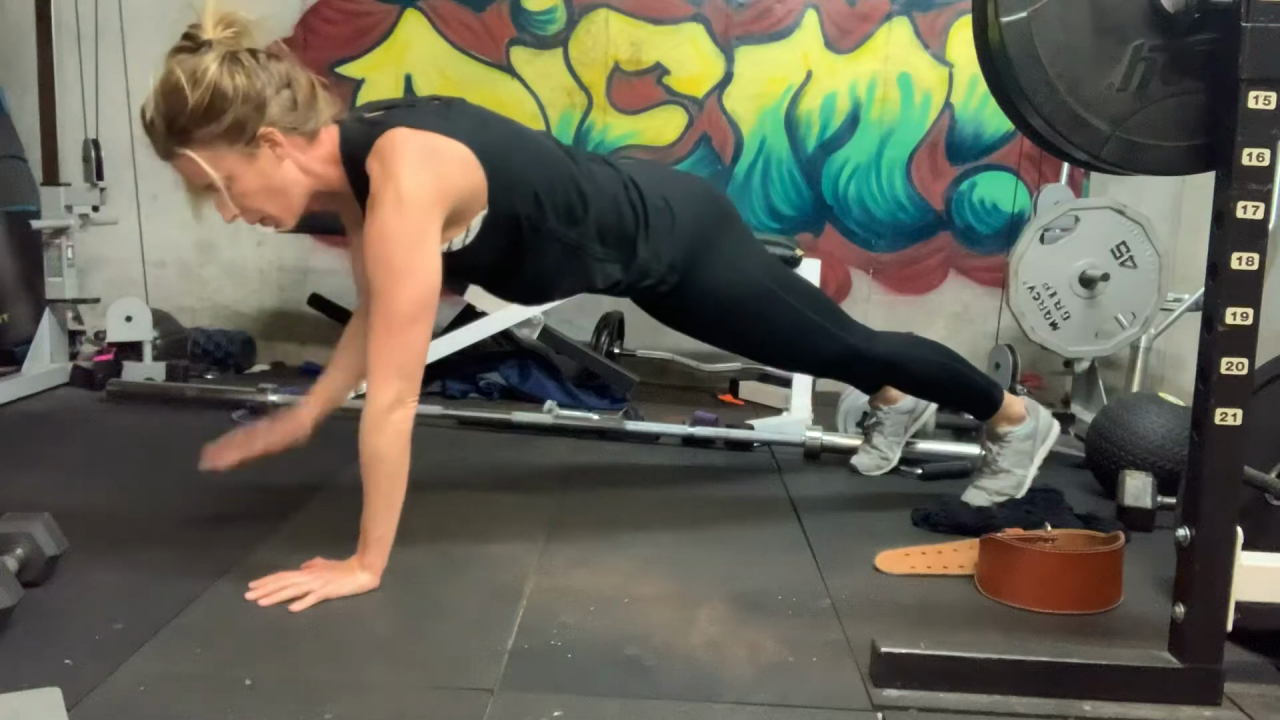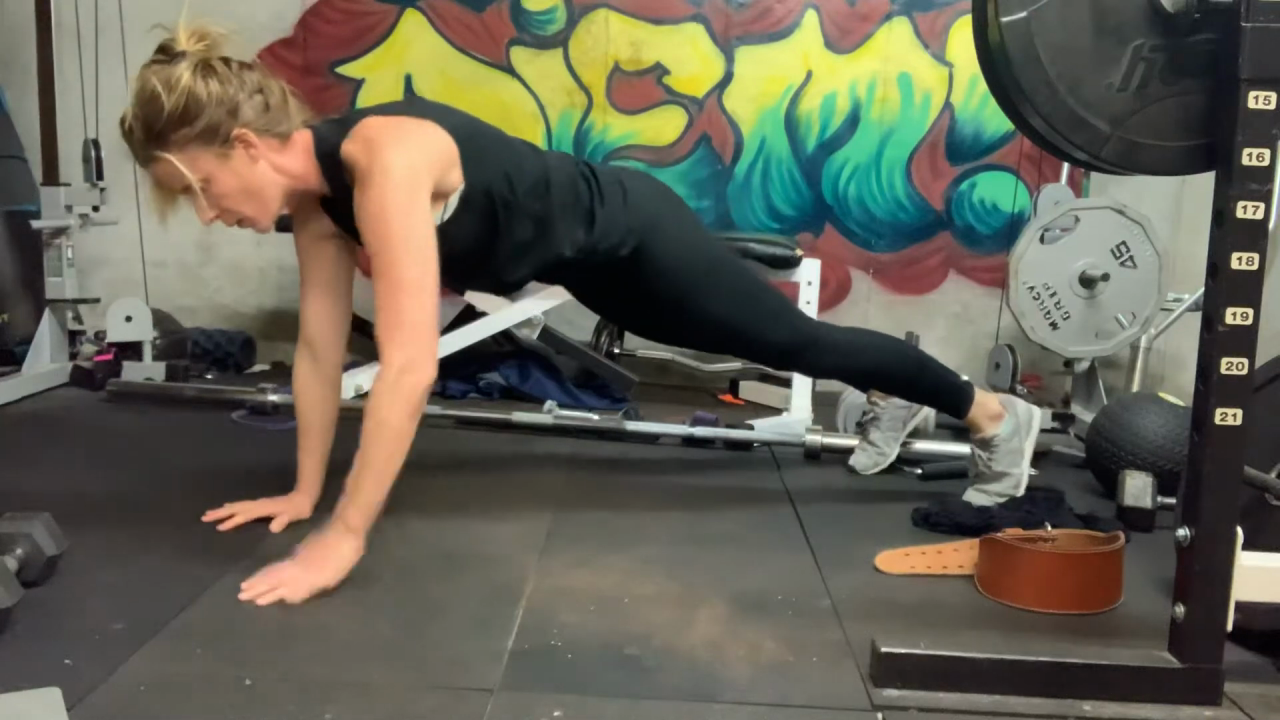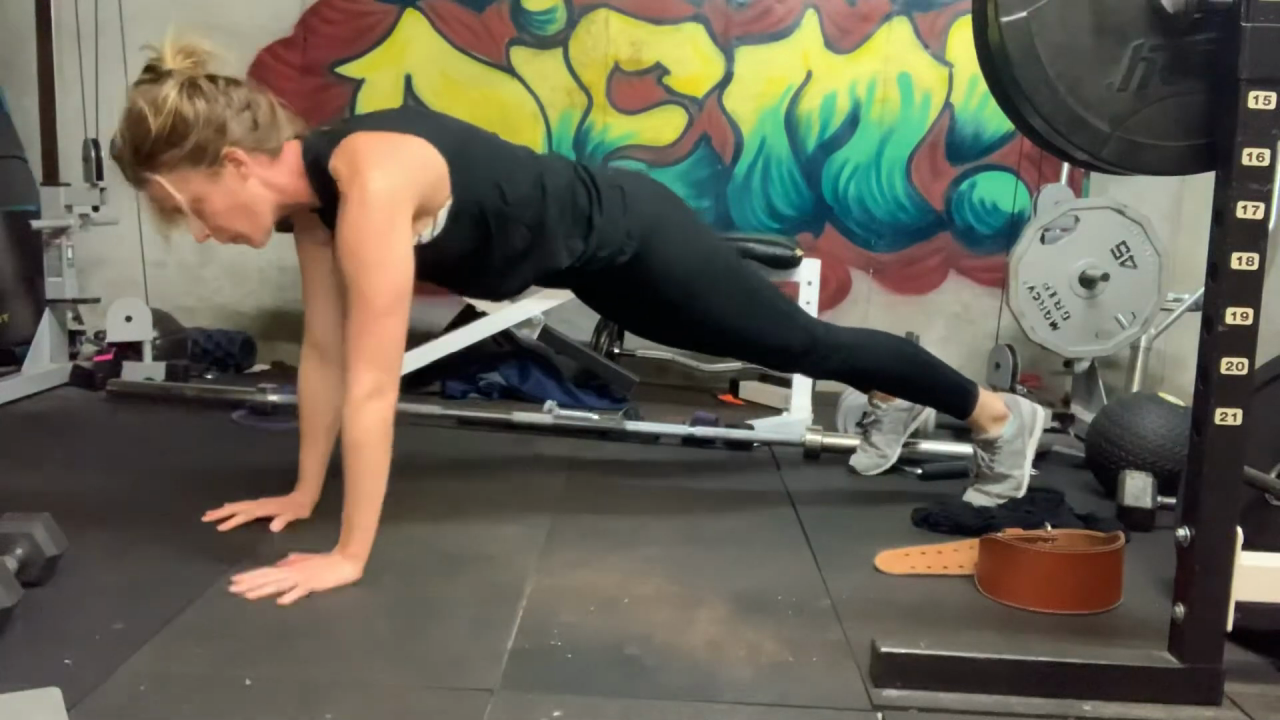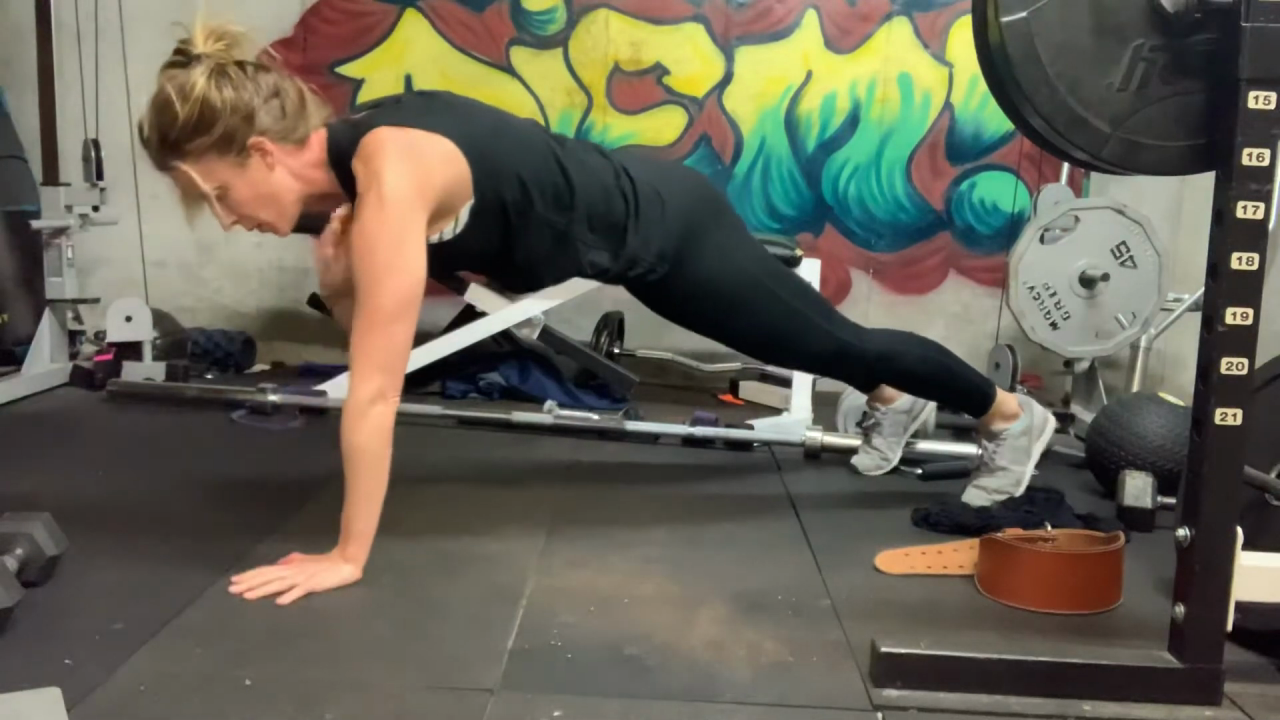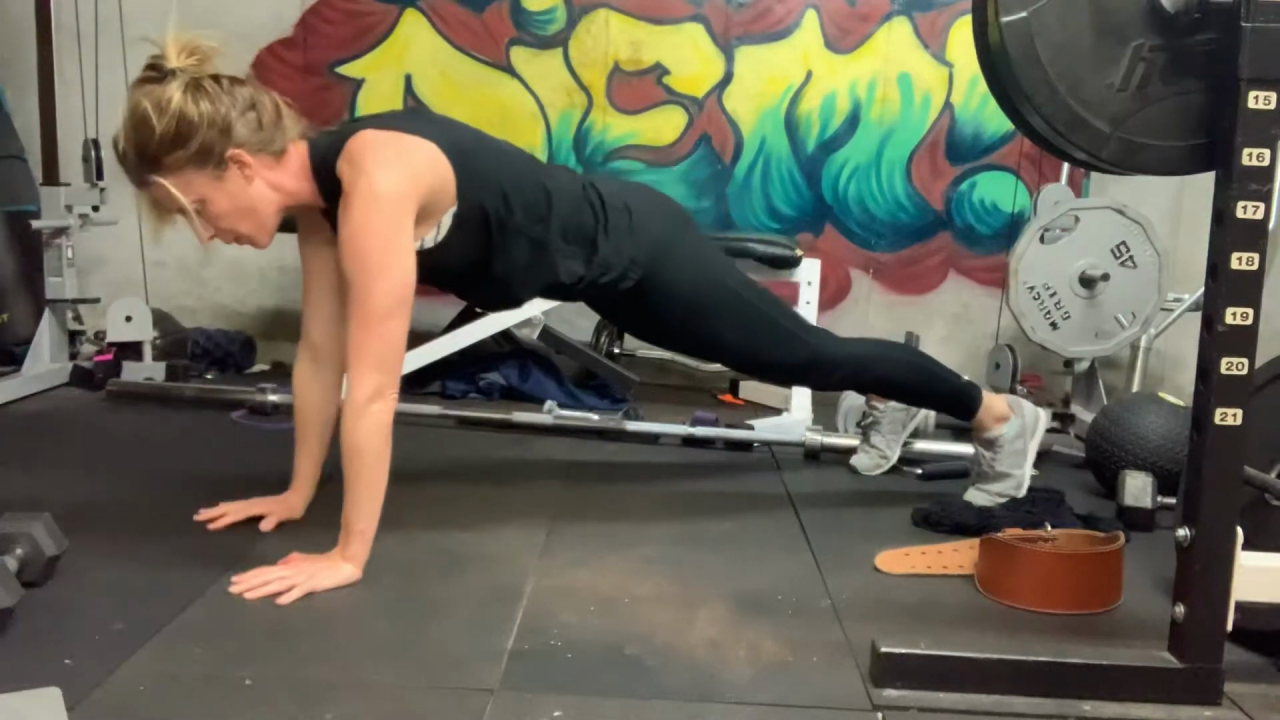
dt=1s
person 1, frame 1
left shoulder: (400, 176)
right shoulder: (345, 162)
left elbow: (393, 394)
right elbow: (376, 321)
left wrist: (366, 564)
right wrist: (302, 418)
left hip: (675, 239)
right hip: (633, 230)
left knee: (836, 343)
right knee: (817, 349)
left ankle: (1017, 419)
right ankle: (898, 405)
person 1, frame 2
left shoulder: (380, 158)
right shoulder: (308, 188)
left elbow: (408, 367)
right elbow: (321, 350)
left wrist: (344, 539)
right wrist: (307, 496)
left hip: (625, 229)
right hip: (577, 258)
left knee: (803, 339)
right knee: (751, 345)
left ankle: (994, 421)
right ankle: (886, 408)
person 1, frame 3
left shoulder: (370, 181)
right shoulder: (310, 191)
left elbow: (372, 388)
right elbow: (324, 351)
left wrist: (349, 557)
right wrist: (303, 494)
left hip: (630, 235)
right hip: (591, 258)
left knee: (802, 342)
right knee: (780, 345)
left ankle: (1000, 416)
right ankle: (893, 403)
person 1, frame 4
left shoulder: (389, 172)
right shoulder: (344, 155)
left elbow: (376, 388)
right elbow: (374, 326)
left wrist: (348, 558)
right wrist: (338, 281)
left hip: (667, 226)
right hip: (631, 215)
left knee: (824, 342)
right knee: (808, 341)
left ankle: (1012, 417)
right ankle: (894, 404)
person 1, frame 5
left shoulder: (372, 180)
right shoulder: (314, 187)
left elbow: (371, 388)
right elbow: (320, 353)
left wrist: (348, 557)
right wrist: (298, 494)
left hip: (635, 248)
right hip: (599, 260)
left knee: (803, 354)
right knee: (784, 353)
left ankle: (1002, 418)
right ankle: (890, 408)
